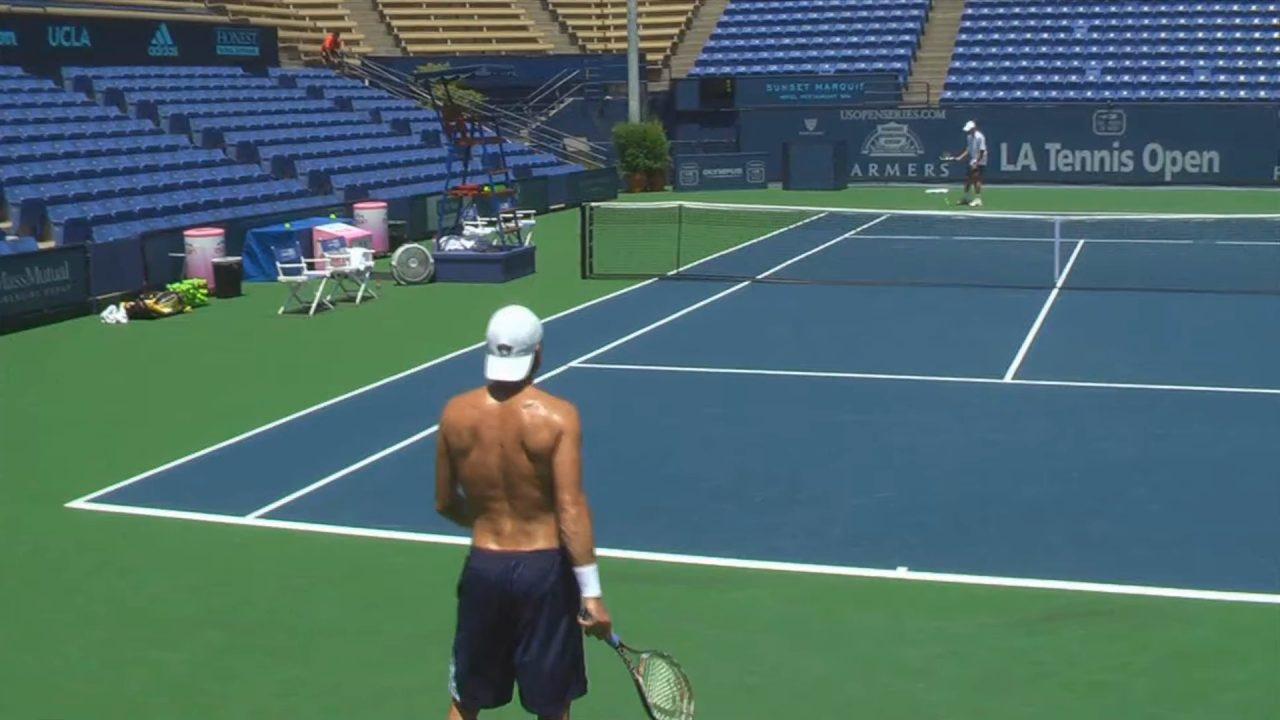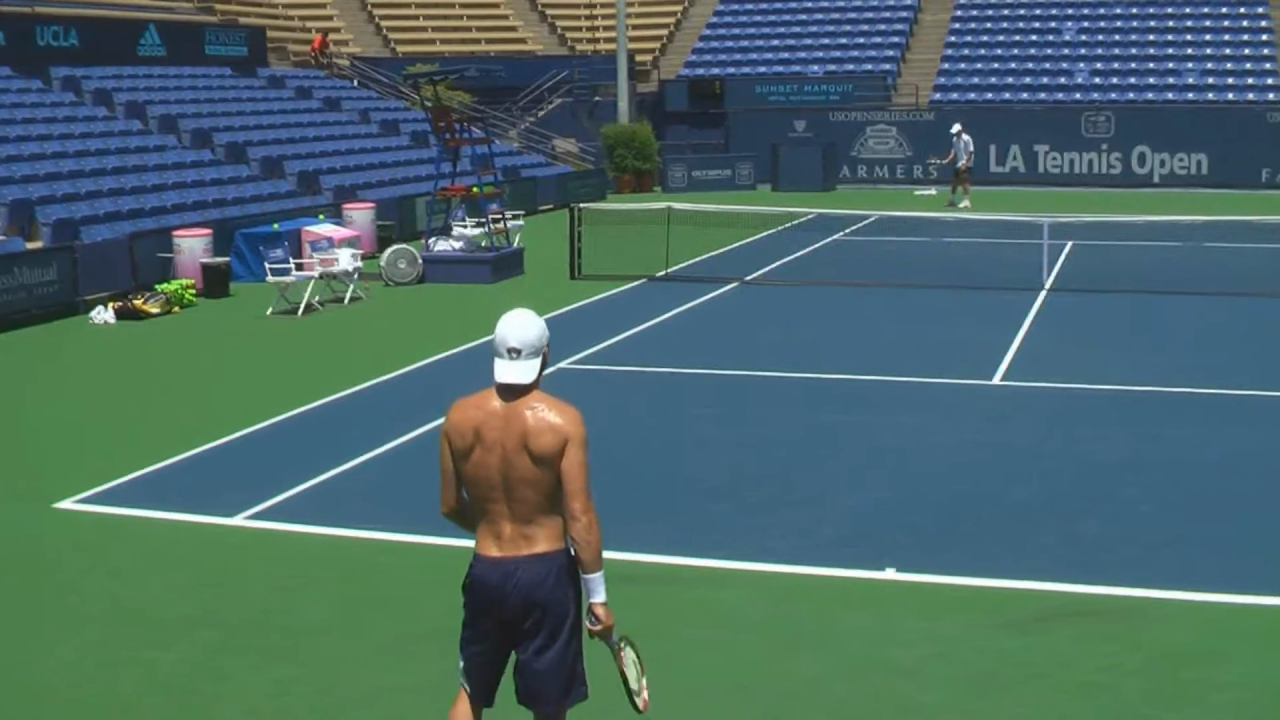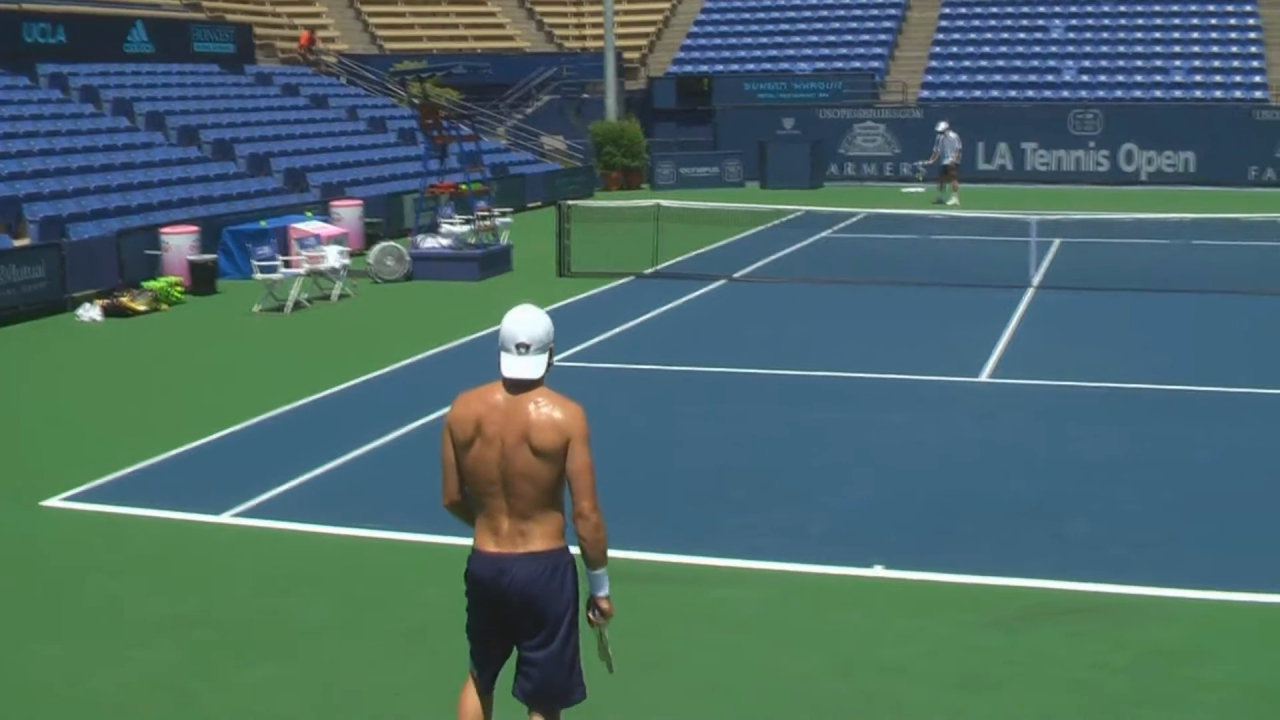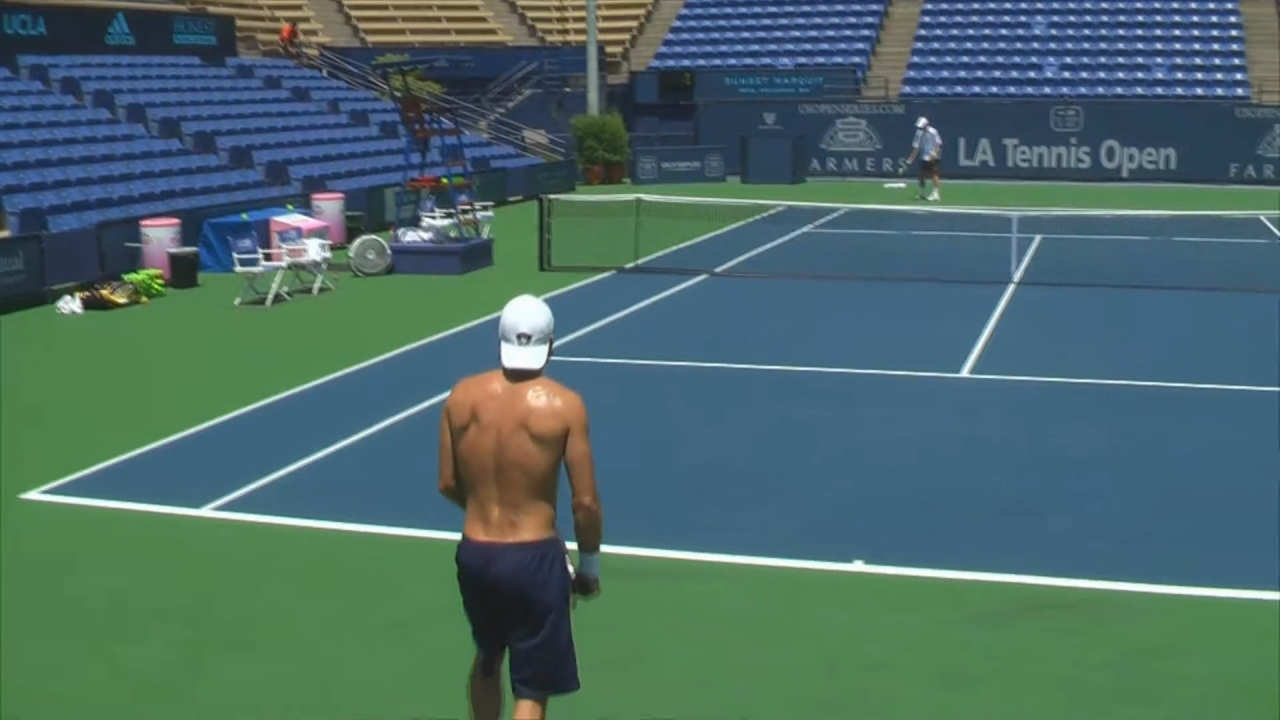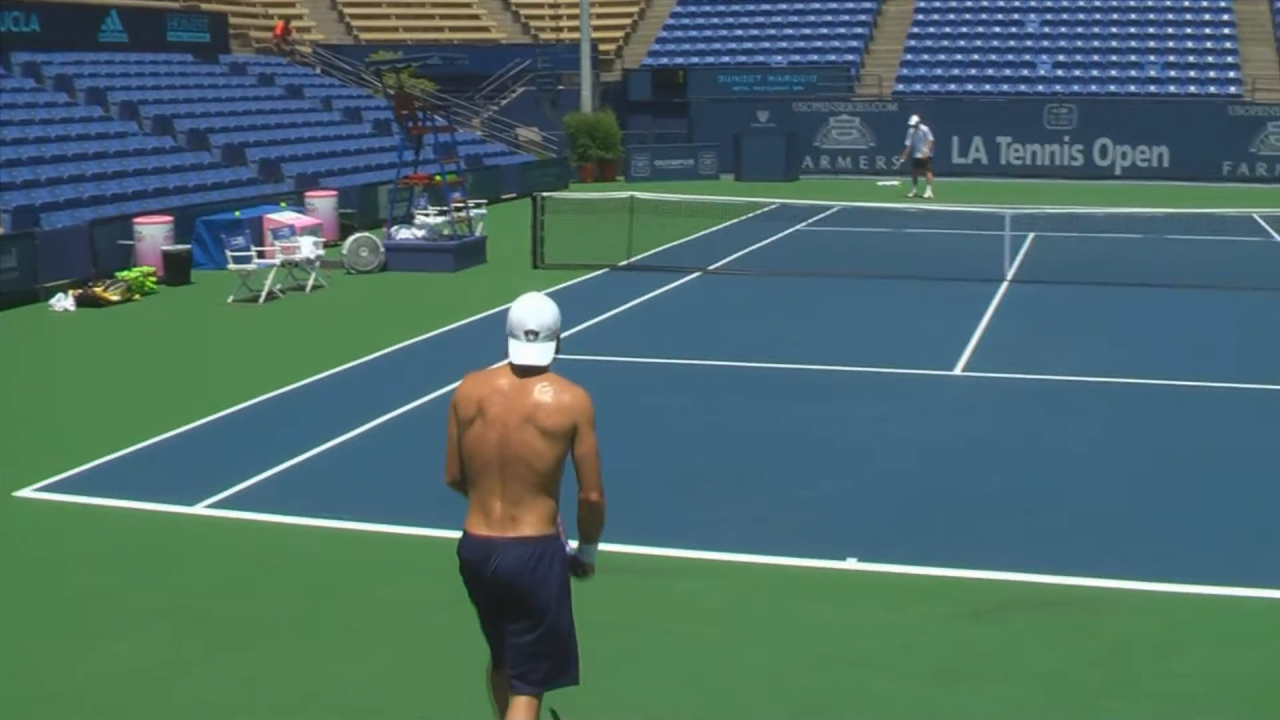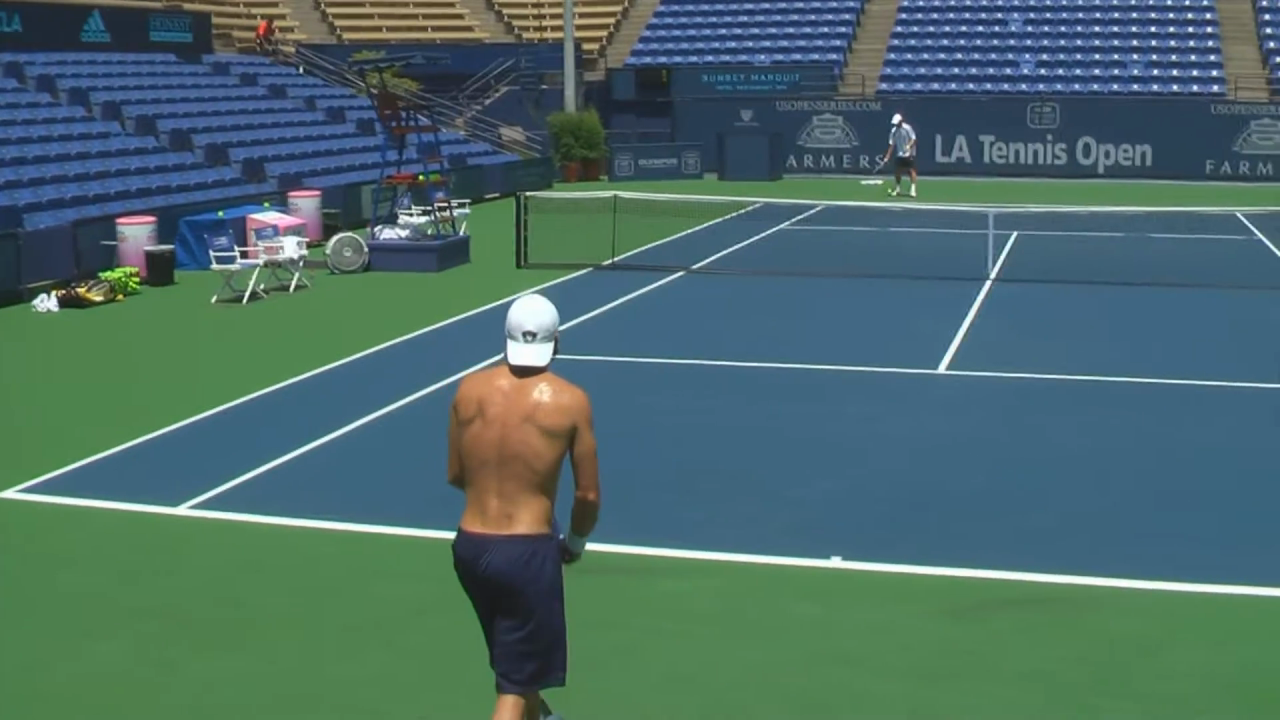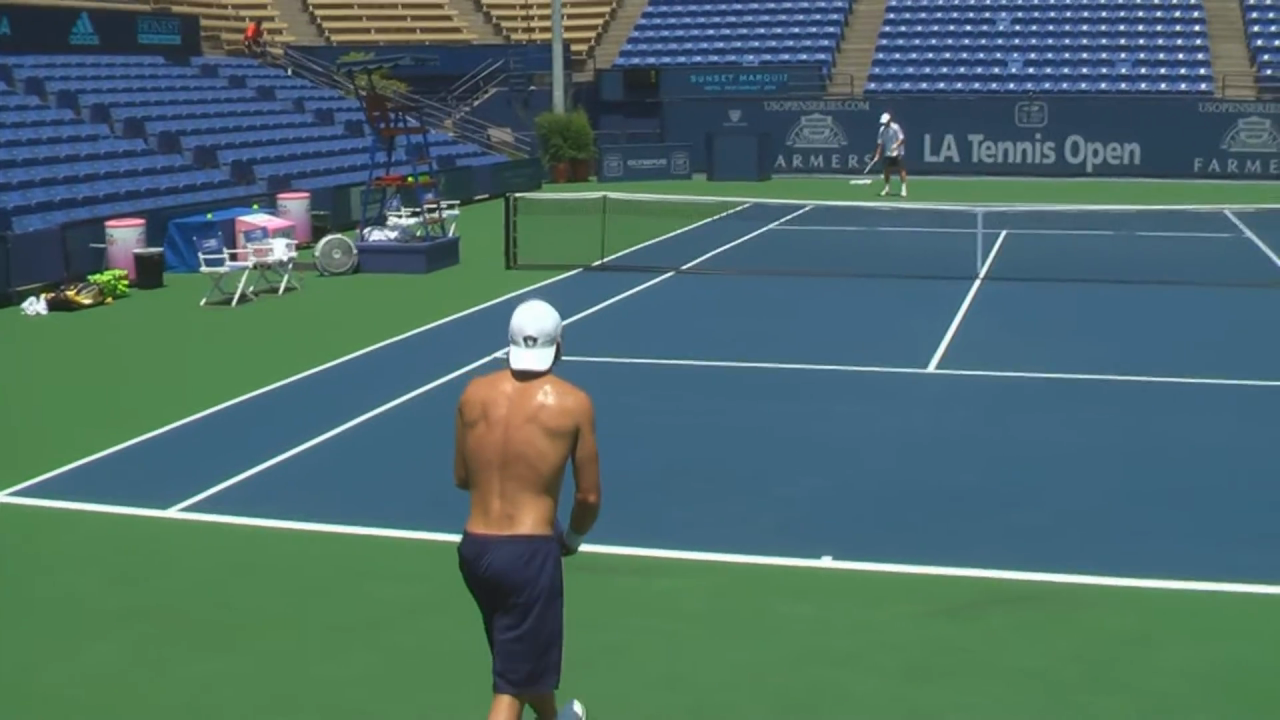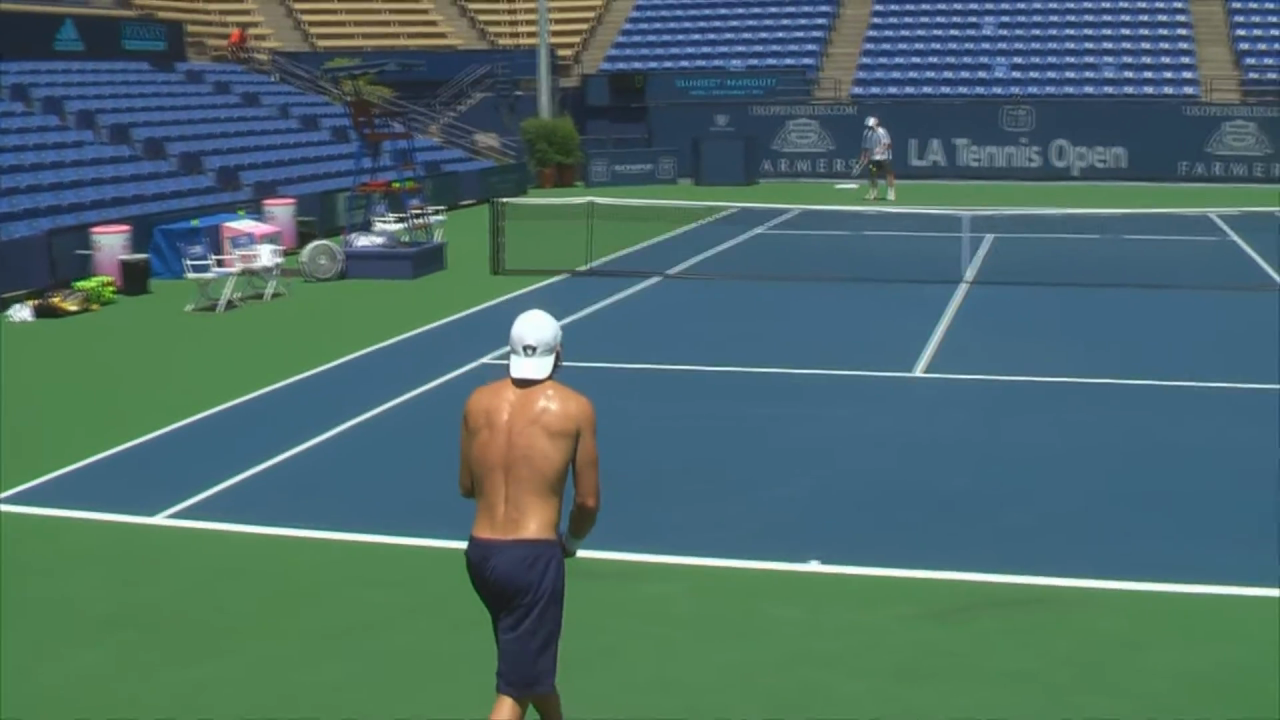
dt=0.3s
person 1, frame 1
left shoulder: (456, 413)
right shoulder: (557, 415)
left elbow: (445, 503)
right elbow: (570, 508)
right wrist: (590, 592)
left hip: (483, 567)
right hip: (544, 568)
person 1, frame 2
left shoulder: (460, 416)
right shoulder: (562, 419)
left elbow: (451, 507)
right elbow: (579, 515)
right wrist: (597, 596)
left hip: (486, 570)
right hip: (547, 572)
person 1, frame 3
left shoulder: (463, 408)
right shoulder: (564, 415)
left elbow: (452, 499)
right elbow: (586, 513)
right wrist: (599, 587)
left hip: (484, 564)
right hip: (544, 568)
left knee: (479, 677)
person 1, frame 4
left shoulder: (462, 396)
right shoulder: (563, 404)
left elbow: (448, 484)
right elbow: (585, 502)
right wrist: (589, 565)
left hip: (473, 552)
right hip: (533, 558)
left knee: (486, 661)
person 1, frame 5
left shoulder: (469, 390)
right shoulder: (570, 400)
left elbow: (454, 478)
right elbow: (591, 496)
right wrist: (586, 552)
left hip: (475, 548)
right hip: (533, 553)
left knee: (503, 660)
right knee: (528, 683)
person 1, frame 6
left shoulder: (469, 389)
right shoulder: (569, 400)
left elbow: (455, 475)
right elbow: (588, 494)
right wrist: (575, 541)
left hip: (470, 545)
right hip: (526, 551)
left knee: (511, 656)
right knee: (516, 683)
person 1, frame 7
left shoulder: (474, 393)
right shoulder: (572, 402)
left elbow: (462, 478)
right elbow: (589, 496)
right wrist: (573, 537)
left hip: (474, 547)
right hip: (528, 552)
left knee: (519, 656)
person 1, frame 8
left shoulder: (478, 402)
right shoulder: (573, 407)
left elbow: (467, 487)
right elbow: (588, 500)
right wrist: (571, 540)
left hip: (481, 551)
right hip: (532, 555)
left knee: (528, 658)
